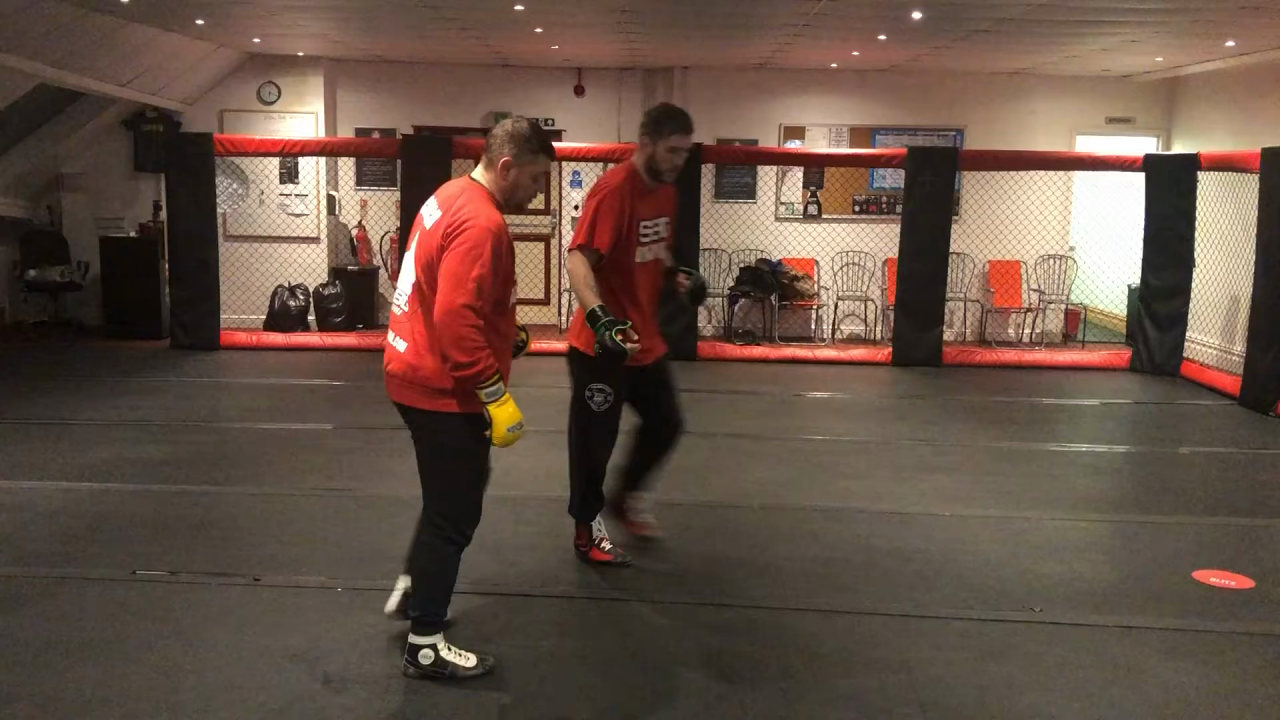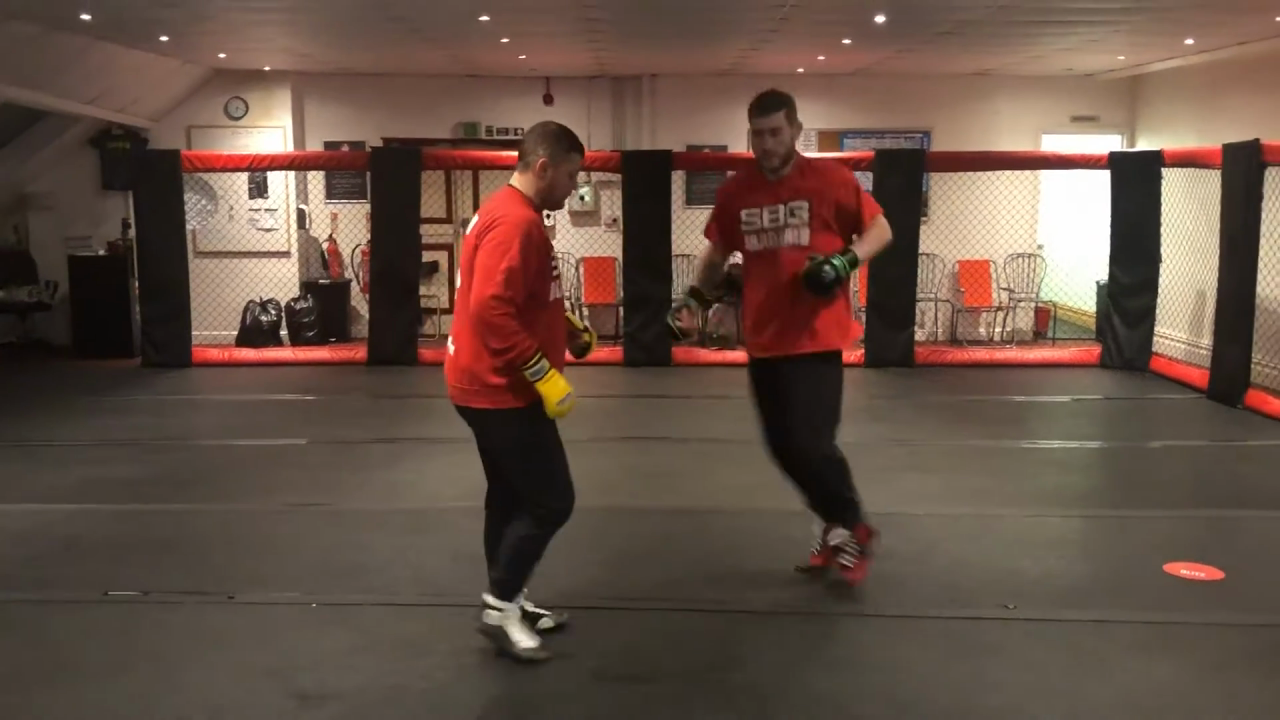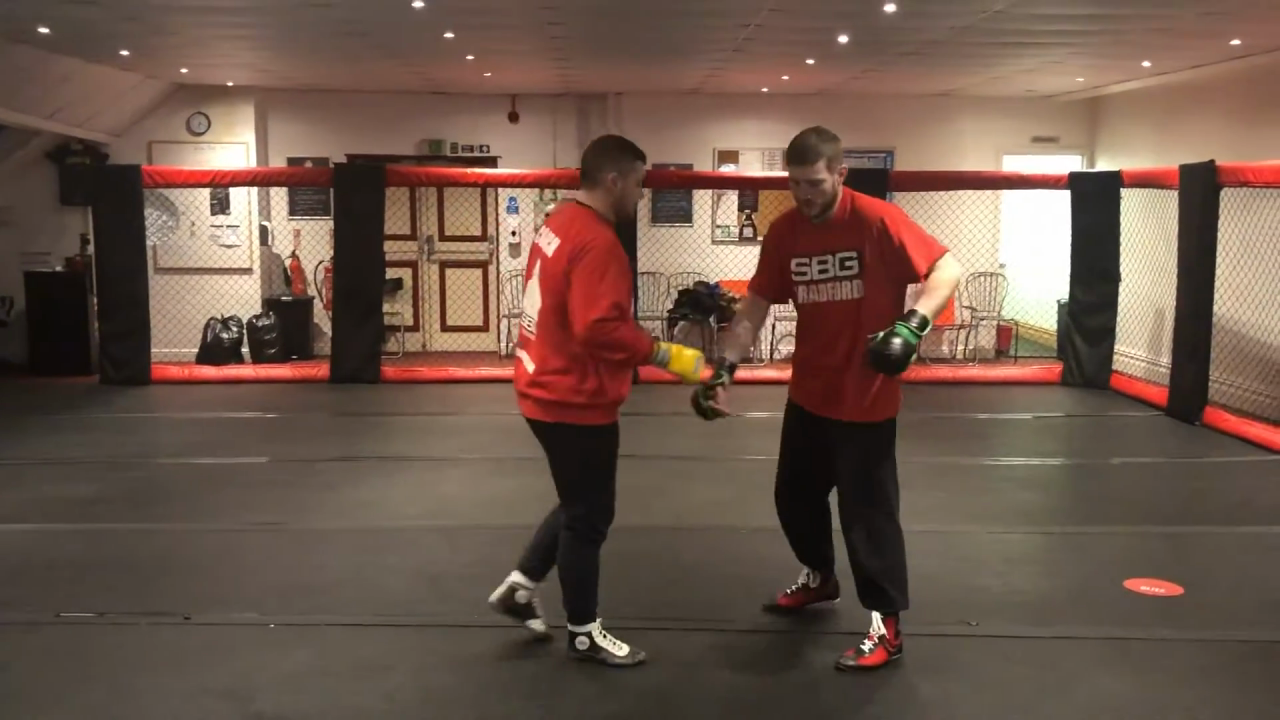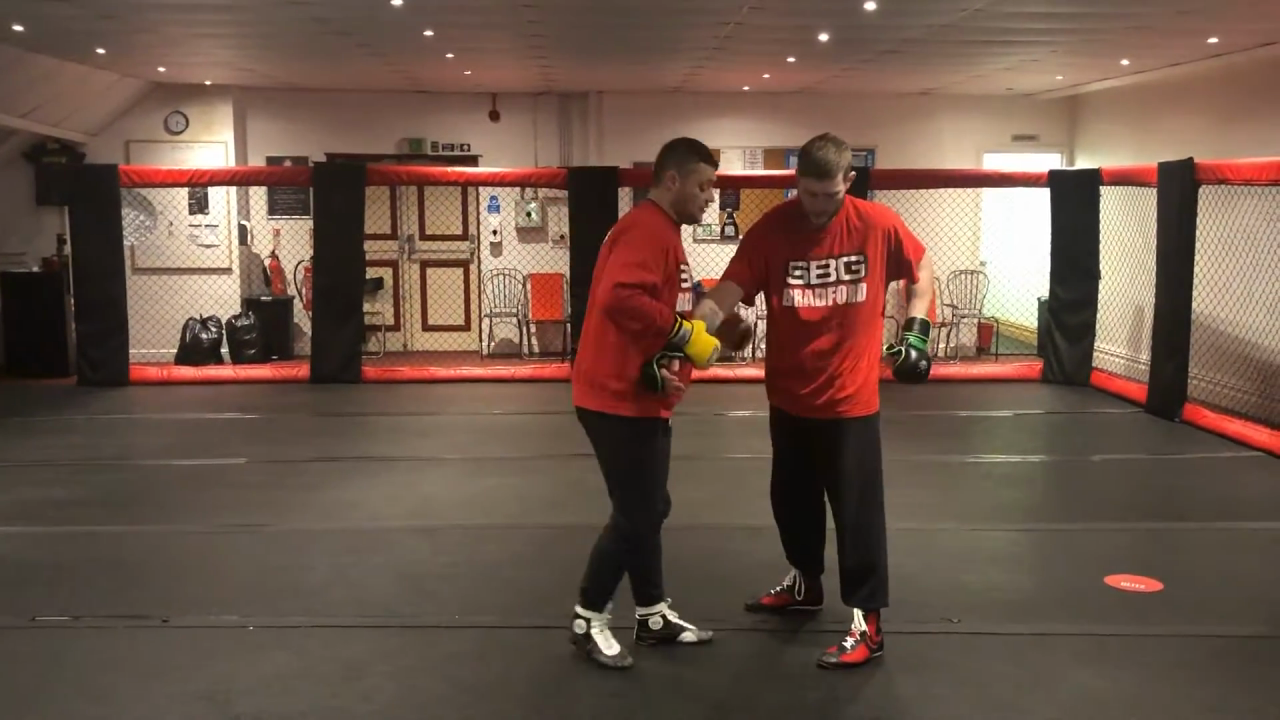
dt=0.7s
person 1, frame 1
left shoulder: (452, 196)
right shoulder: (482, 225)
right elbow: (458, 321)
left wrist: (505, 329)
right wrist: (497, 398)
left hip: (422, 374)
right hip: (442, 390)
left knee: (459, 490)
right knee: (453, 511)
left ankle: (413, 586)
right ankle: (424, 645)
person 1, frame 2
left shoulder: (511, 211)
right shoulder: (515, 222)
right elbow: (492, 310)
left wrist: (568, 329)
right wrist: (544, 376)
left hip: (494, 386)
right hip: (501, 390)
left knee: (512, 497)
right knee: (551, 499)
left ankle: (506, 604)
right ankle: (501, 607)
person 1, frame 3
left shoulder: (559, 223)
right shoulder: (597, 243)
right elbow: (600, 330)
right wrist: (669, 357)
left hip: (550, 390)
right hip: (575, 404)
left knee: (579, 504)
right knee: (588, 516)
left ankle: (520, 587)
right ankle: (582, 632)
person 1, frame 4
left shoulder: (660, 230)
right shoulder: (647, 230)
right elbow: (621, 299)
left wrist: (714, 323)
right wrist: (687, 334)
left hip: (642, 398)
right hip: (619, 400)
left knee: (650, 509)
right knee: (635, 515)
left ankle: (652, 615)
right ankle: (588, 617)
person 2, frame 1
left shoulder: (666, 192)
right shoulder: (614, 191)
right elbow: (579, 259)
left wrist: (676, 274)
right wrist: (602, 320)
left hip: (646, 340)
right hip: (603, 344)
left knee: (665, 425)
right knee: (593, 440)
left ankle: (627, 497)
right ankle: (587, 525)
person 2, frame 2
left shoulder: (830, 179)
right shoulder: (736, 190)
left elbow: (880, 230)
right elbow: (717, 251)
left wrist: (845, 261)
right wrist: (695, 296)
left hip: (816, 338)
right hip: (764, 340)
left knee: (810, 441)
right knee: (784, 443)
left ankle: (854, 528)
right ankle: (834, 526)
person 2, frame 3
left shoulder: (876, 220)
right shoulder: (783, 232)
left elbow: (947, 269)
right elbow: (756, 308)
left wrist: (911, 326)
right wrist: (723, 370)
left hip: (867, 398)
right hip: (807, 395)
left knee: (868, 510)
right knee: (794, 495)
left ankle: (886, 625)
right ankle: (819, 578)
person 2, frame 4
left shoulder: (879, 224)
right shoulder: (770, 230)
left elbow: (920, 271)
right elbow: (723, 297)
left wrist: (916, 330)
left hip: (851, 399)
right hip: (788, 397)
left knee: (856, 507)
right knee: (791, 498)
left ankle: (867, 623)
right ankle: (804, 581)
